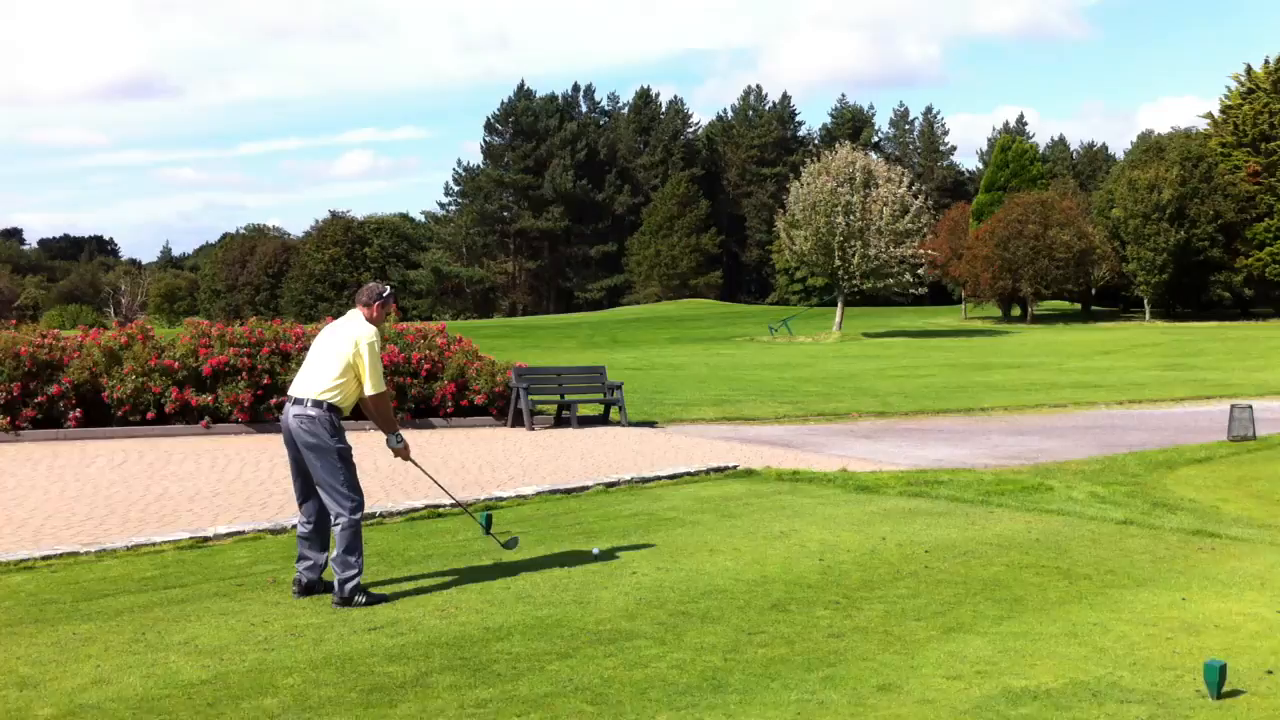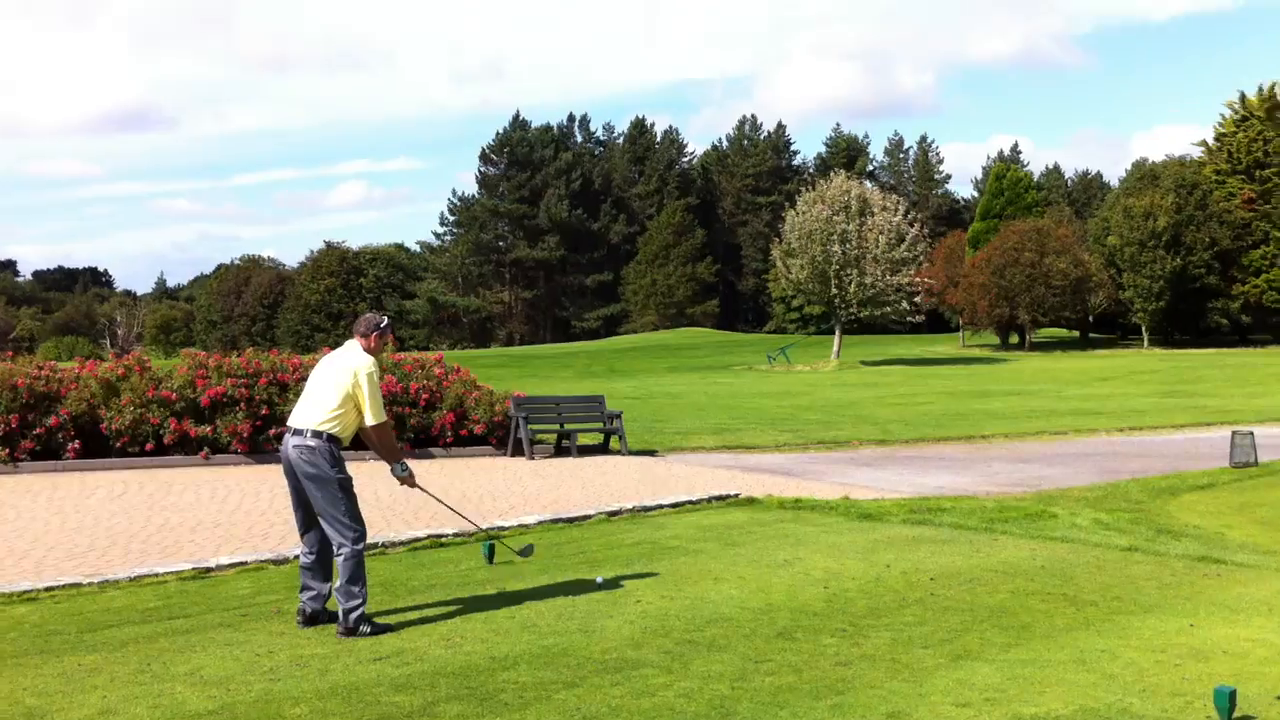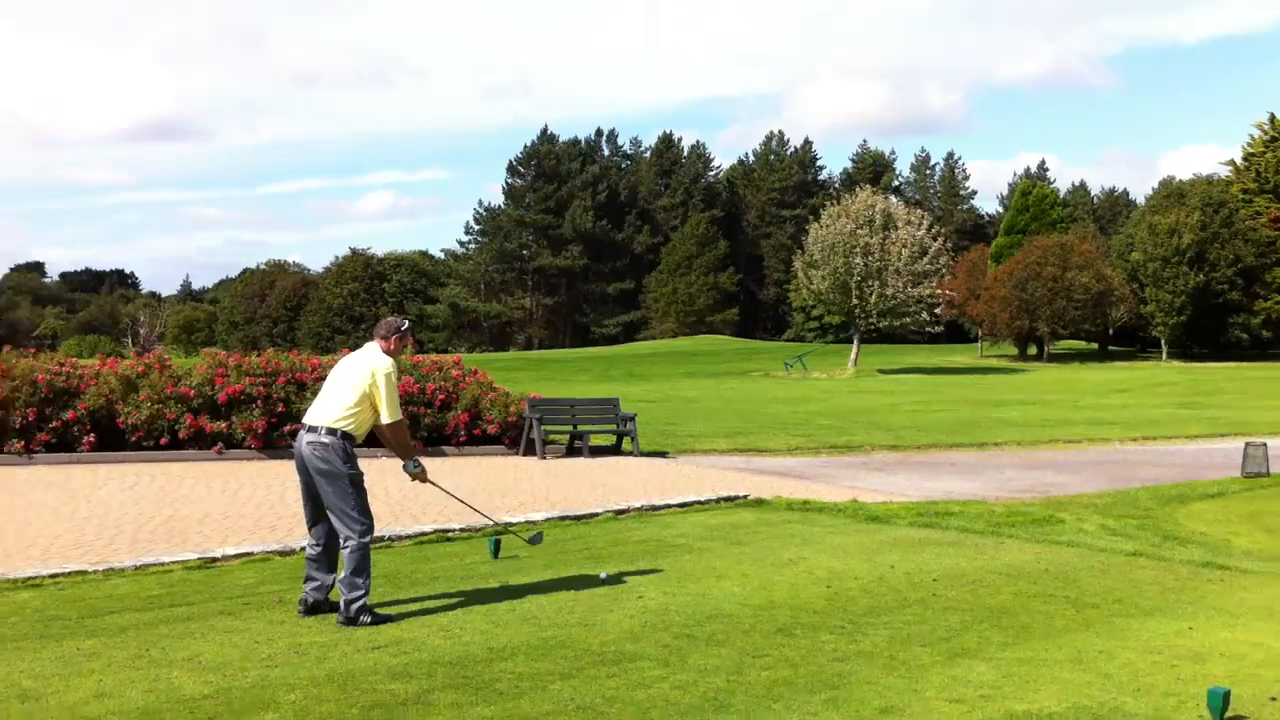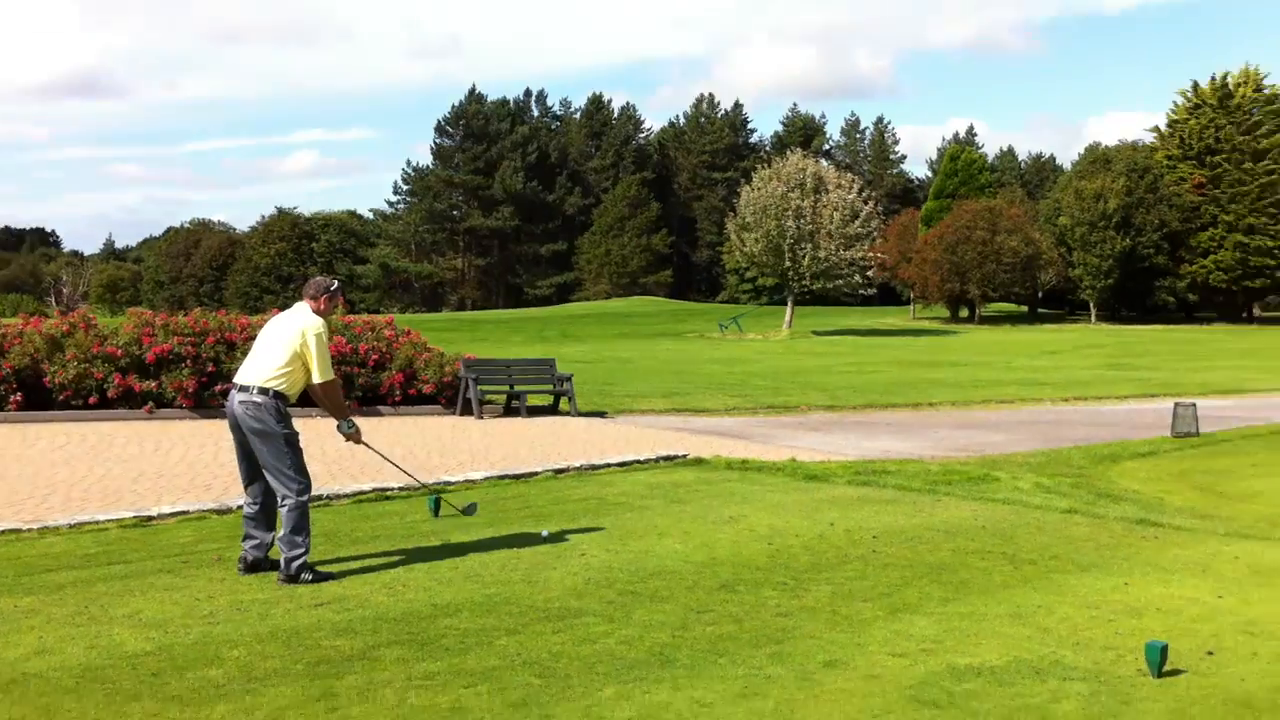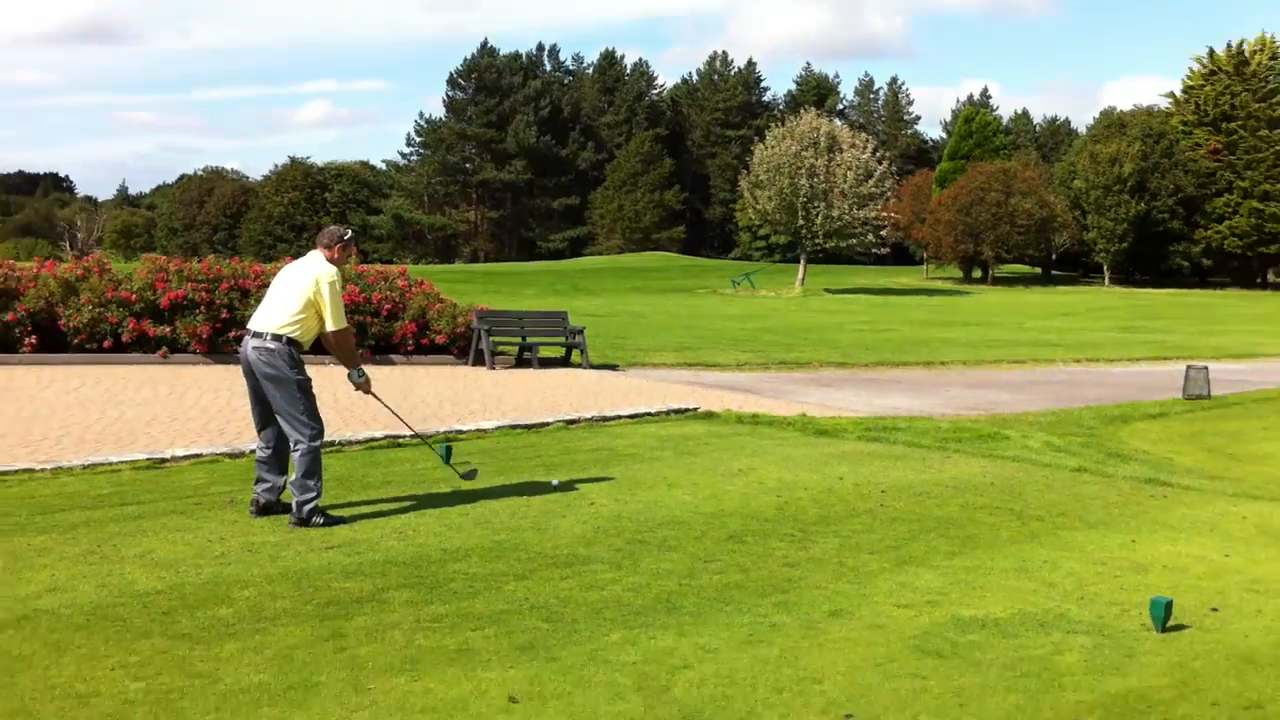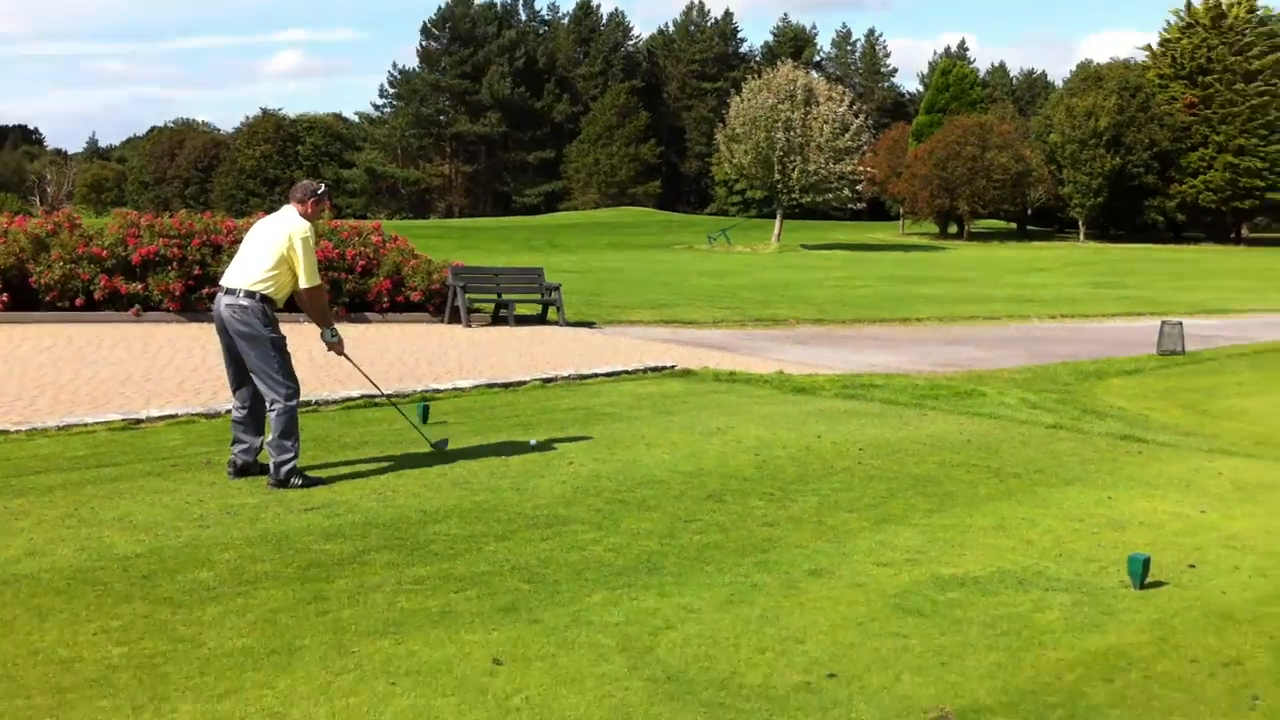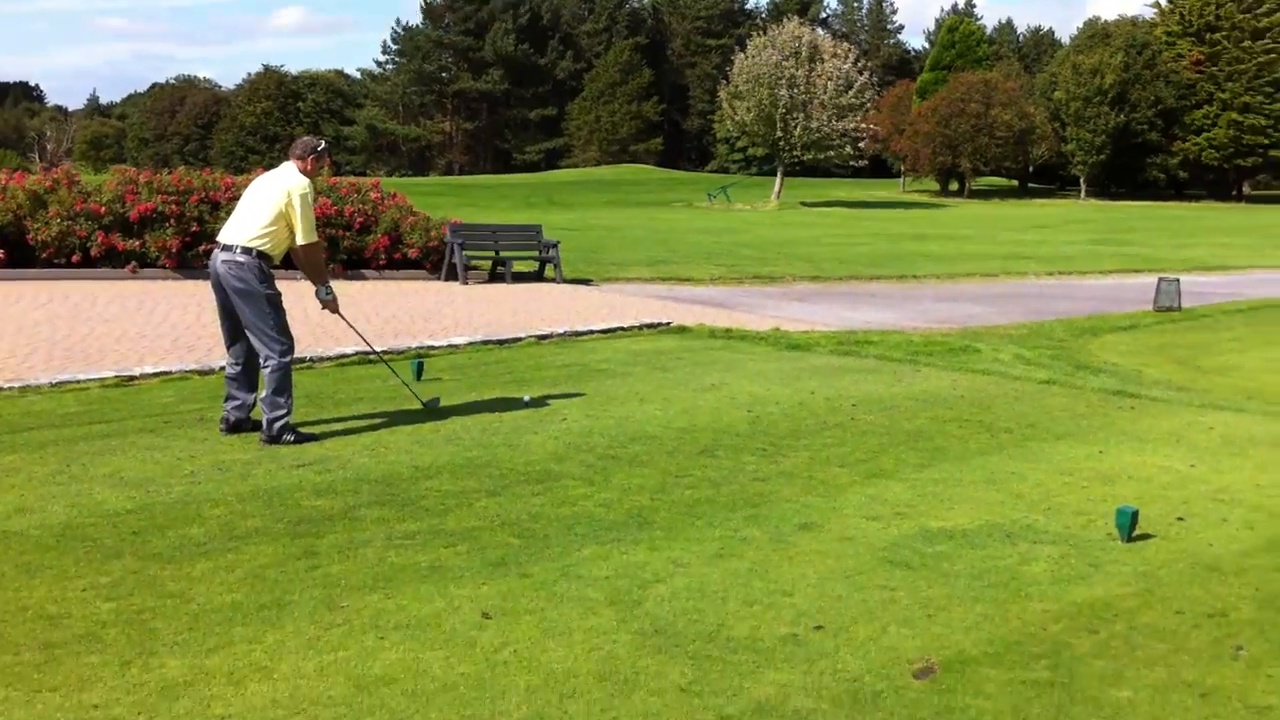
dt=0.1s
person 1, frame 1
left shoulder: (337, 326)
right shoulder: (366, 332)
left elbow: (361, 395)
right elbow: (376, 395)
left wrist: (387, 431)
right wrist: (395, 436)
left hip: (293, 413)
right hip: (317, 418)
left knee: (313, 503)
right knee: (347, 505)
left ankle: (307, 577)
right ankle: (347, 588)
person 1, frame 2
left shoulder: (336, 357)
right shoulder: (364, 362)
left elbow: (362, 426)
right elbow: (377, 425)
left wrist: (390, 459)
right wrist: (399, 465)
left hip: (292, 443)
right hip: (317, 449)
left knee: (314, 534)
right knee: (349, 536)
left ankle: (311, 607)
right ankle: (351, 618)
person 1, frame 3
left shoulder: (354, 358)
right shoulder: (382, 364)
left elbow: (379, 424)
right elbow: (393, 424)
left wrist: (403, 456)
right wrist: (412, 461)
left hip: (306, 440)
right hip: (330, 445)
left knee: (322, 527)
right knee: (357, 529)
left ankle: (314, 597)
right ankle: (354, 607)
person 1, frame 4
left shoulder: (285, 317)
right shoulder: (313, 324)
left elbow: (311, 384)
right elbow: (325, 383)
left wrist: (338, 416)
right wrist: (346, 421)
left hip: (238, 399)
right hip: (263, 405)
left knee: (259, 485)
right knee: (294, 488)
left ankle: (253, 555)
right ankle: (294, 565)
person 1, frame 5
left shoulder: (299, 266)
right shoulder: (327, 272)
left elbow: (324, 331)
right elbow: (338, 332)
left wrist: (348, 365)
right wrist: (357, 371)
left hip: (252, 345)
right hip: (277, 351)
left knee: (272, 430)
right knee: (306, 433)
left ankle: (265, 498)
right ankle: (305, 509)
person 1, frame 6
left shoulder: (272, 221)
right shoulder: (300, 228)
left elbow: (297, 288)
right elbow: (311, 289)
left wrist: (322, 324)
right wrist: (329, 330)
left hip: (225, 302)
right hip: (250, 309)
left knee: (247, 389)
right knee: (282, 392)
left ankle: (242, 459)
right ankle: (283, 470)
person 1, frame 7
left shoulder: (270, 177)
right shoulder: (299, 184)
left elbow: (294, 245)
right elbow: (308, 246)
left wrist: (316, 283)
right wrist: (324, 288)
left hip: (222, 259)
right hip: (246, 264)
left knee: (241, 345)
right knee: (277, 348)
left ankle: (236, 415)
right ankle: (275, 426)
